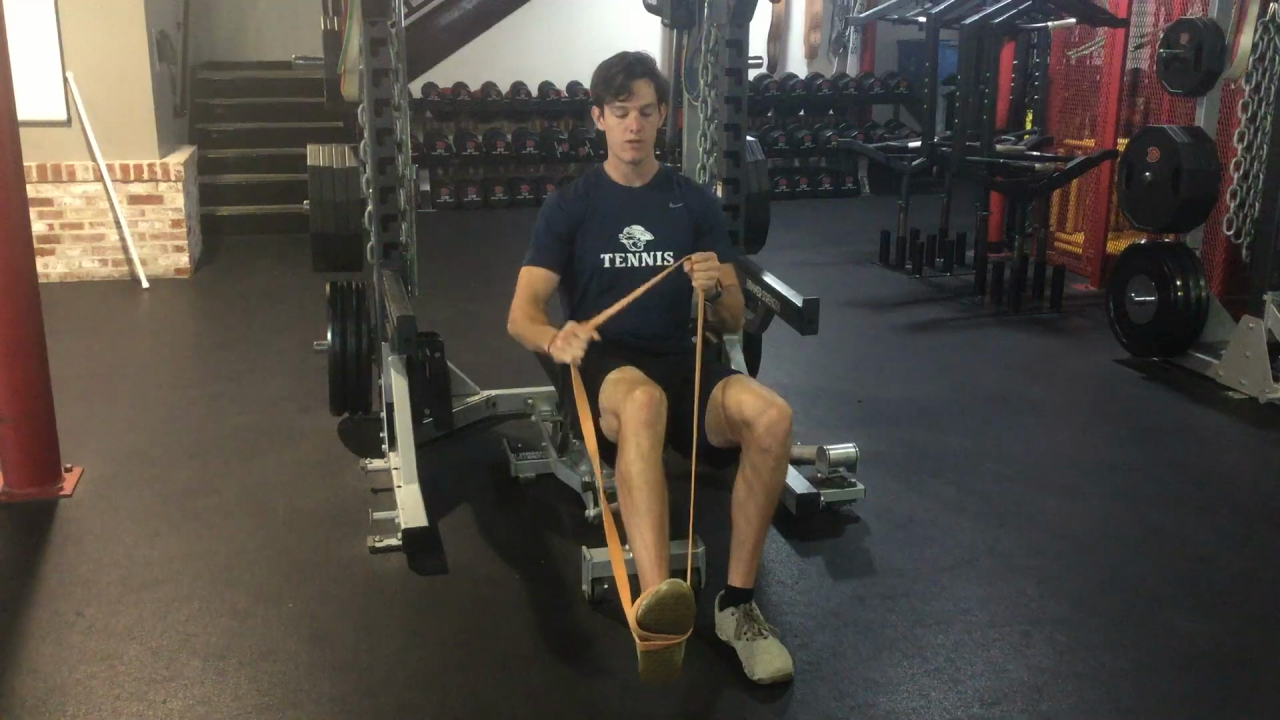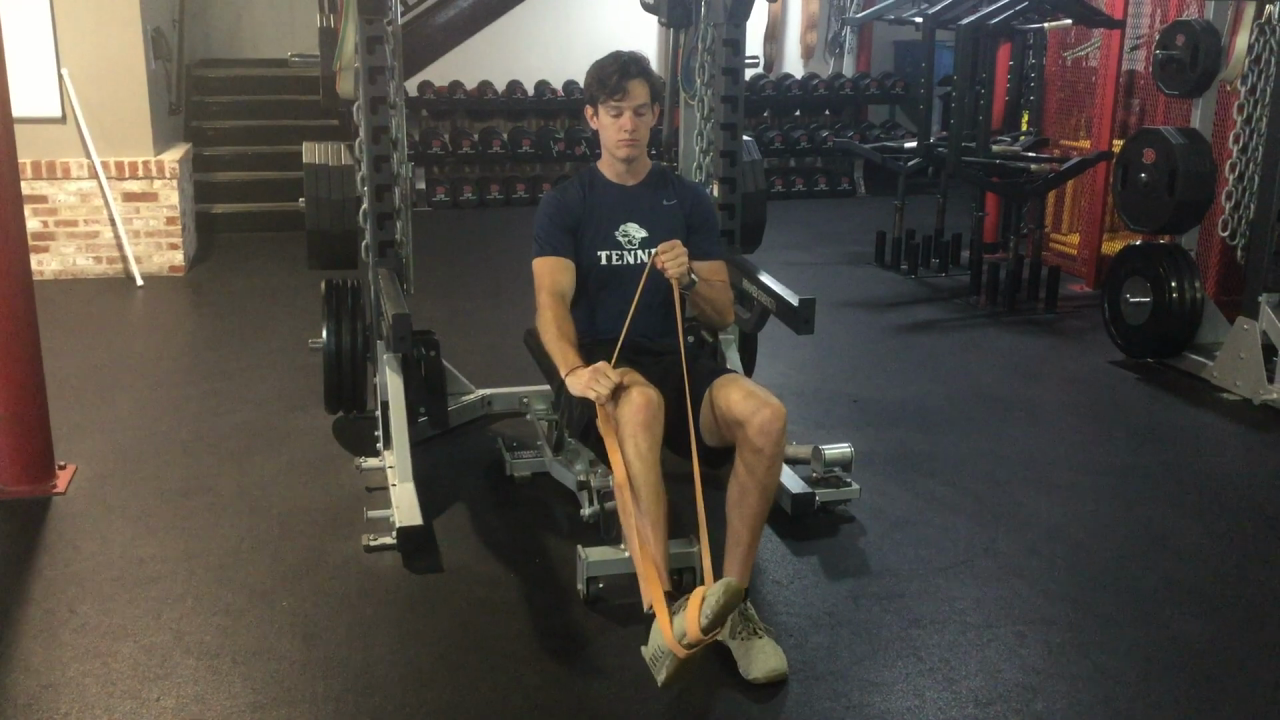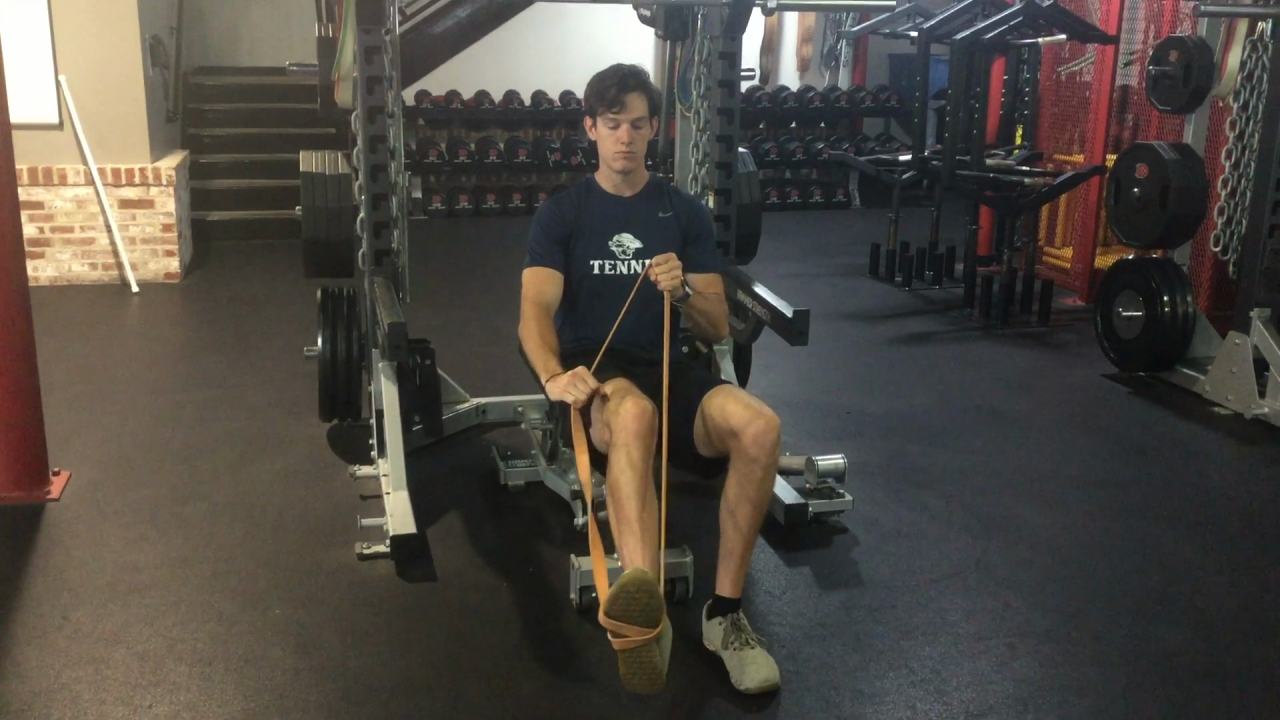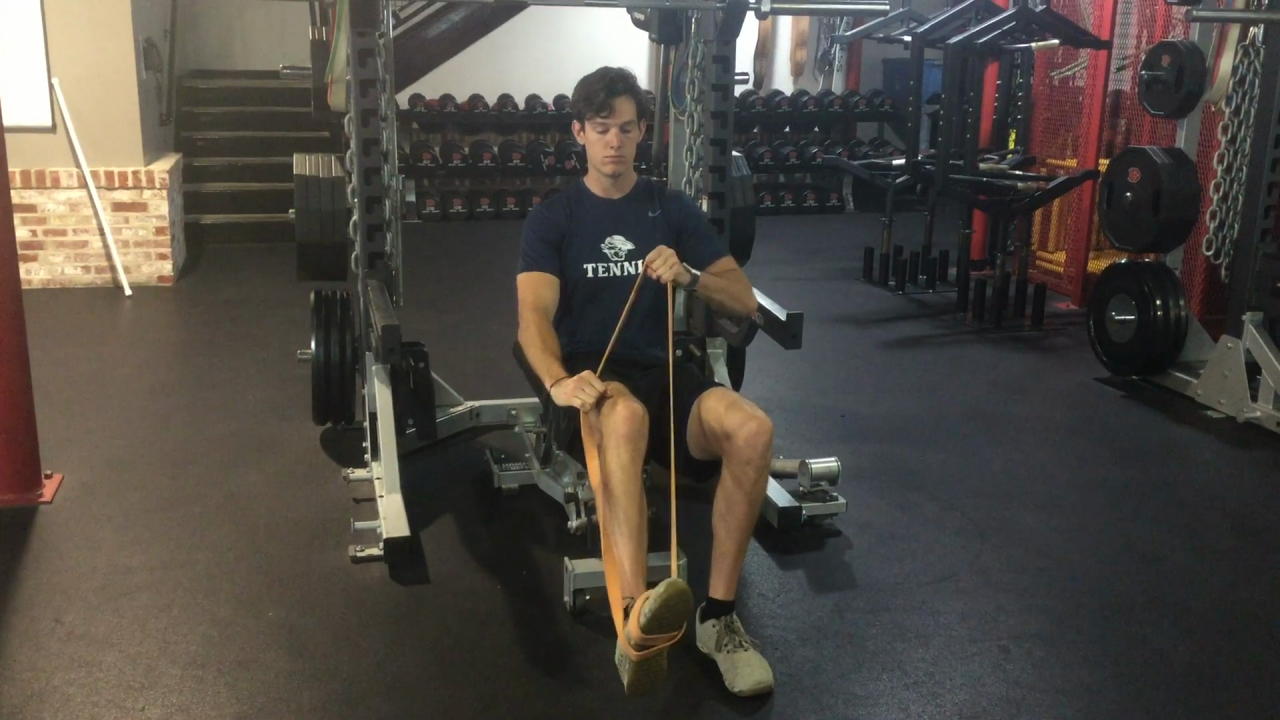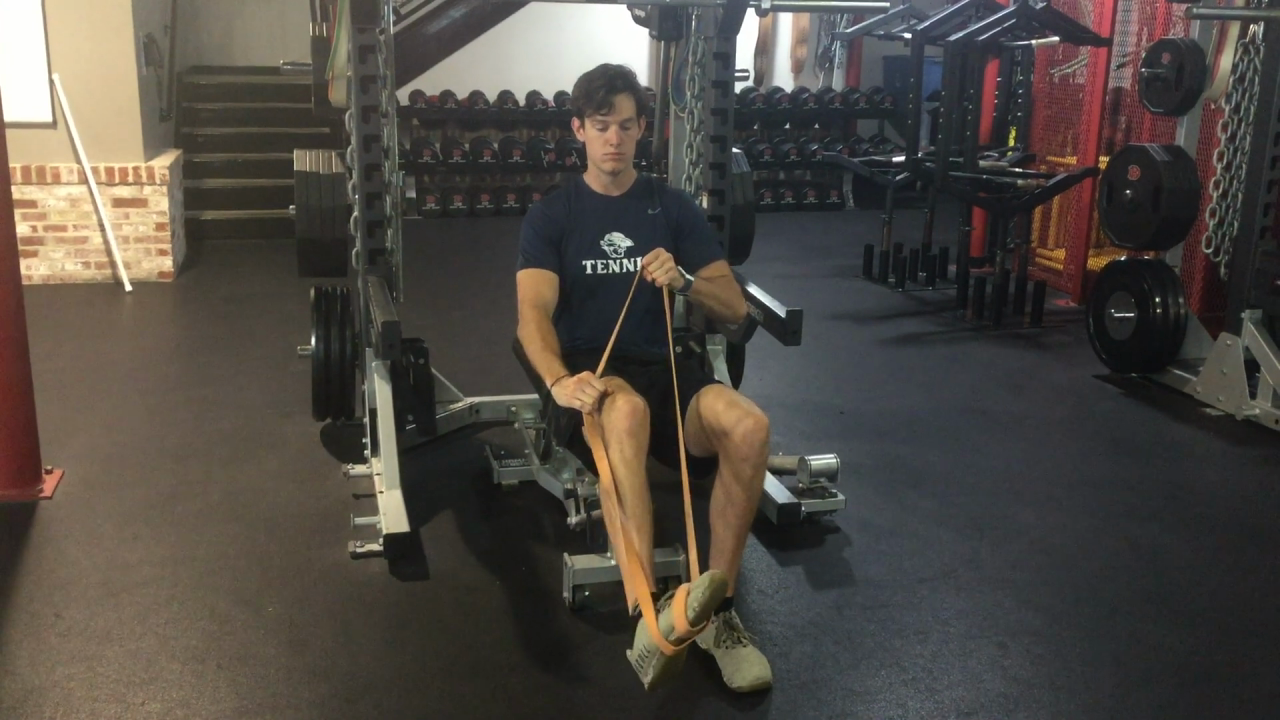
dt=1s
person 1, frame 1
left shoulder: (695, 201)
right shoulder: (568, 205)
left elbow: (732, 320)
right elbow: (522, 311)
left wrist: (715, 288)
right wrist: (553, 338)
left hip: (678, 359)
right hip: (602, 368)
left knee: (771, 416)
right knee: (643, 401)
left ankle: (738, 603)
right ankle: (656, 602)
person 1, frame 2
left shoulder: (689, 199)
right shoulder: (564, 203)
left elbow: (723, 315)
right elbow: (552, 300)
left wrist: (688, 279)
right wrist: (575, 369)
left hip: (675, 358)
right hip: (604, 366)
left knee: (766, 417)
right knee: (640, 404)
left ankle: (733, 602)
right ankle: (666, 613)
person 1, frame 3
left shoulder: (685, 211)
right shoulder: (560, 213)
left elbow: (717, 328)
right elbow: (536, 310)
left wrist: (682, 291)
right wrist: (553, 375)
left hip: (667, 369)
right hip: (594, 375)
left knee: (760, 427)
right knee: (634, 414)
left ankle: (725, 612)
right ankle: (645, 616)
person 1, frame 4
left shoulder: (674, 209)
right shoulder: (551, 217)
left elbow: (744, 301)
right elbow: (534, 315)
left wrist: (689, 275)
right wrist: (559, 380)
left hip: (659, 371)
right hip: (589, 377)
left knee: (752, 430)
right knee: (623, 416)
left ankle: (719, 614)
right ankle: (637, 618)
person 1, frame 5
left shoulder: (673, 207)
right shoulder: (551, 215)
left elbow: (735, 307)
right elbow: (533, 312)
left wrist: (683, 280)
right wrist: (560, 380)
left hip: (659, 367)
right hip: (588, 375)
left knee: (748, 427)
right knee: (625, 411)
left ankle: (717, 611)
right ankle: (654, 615)
